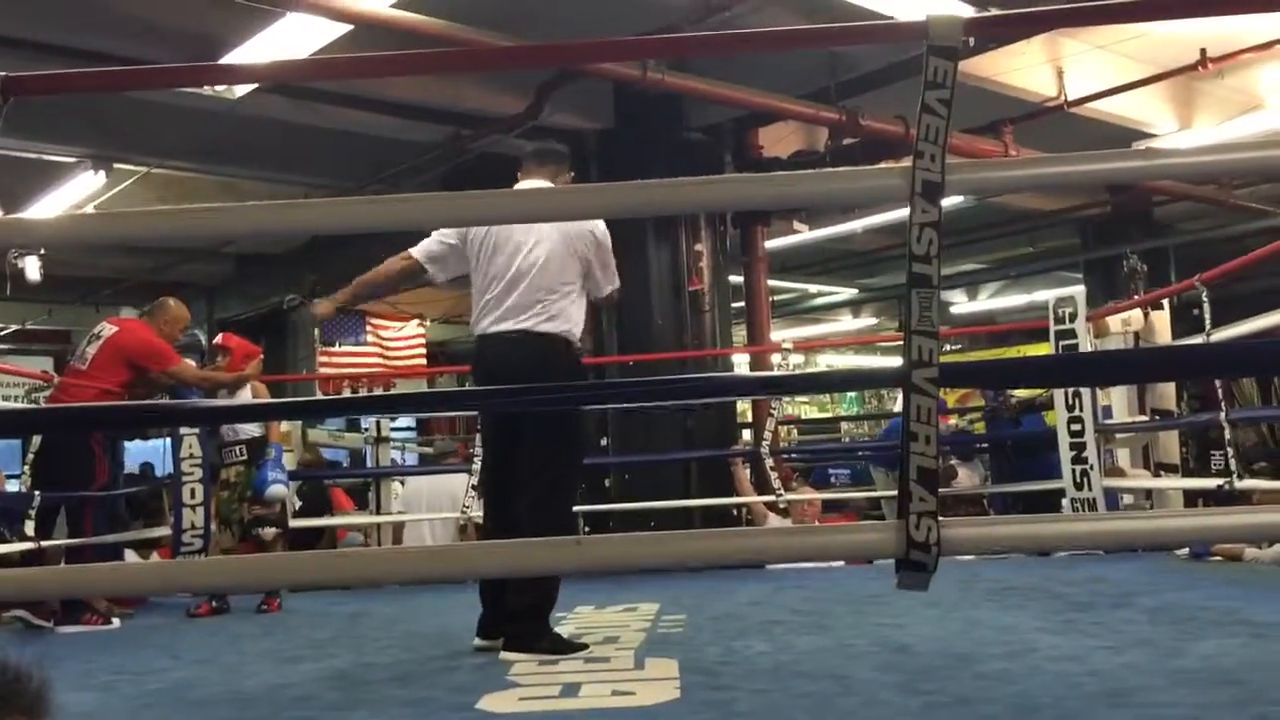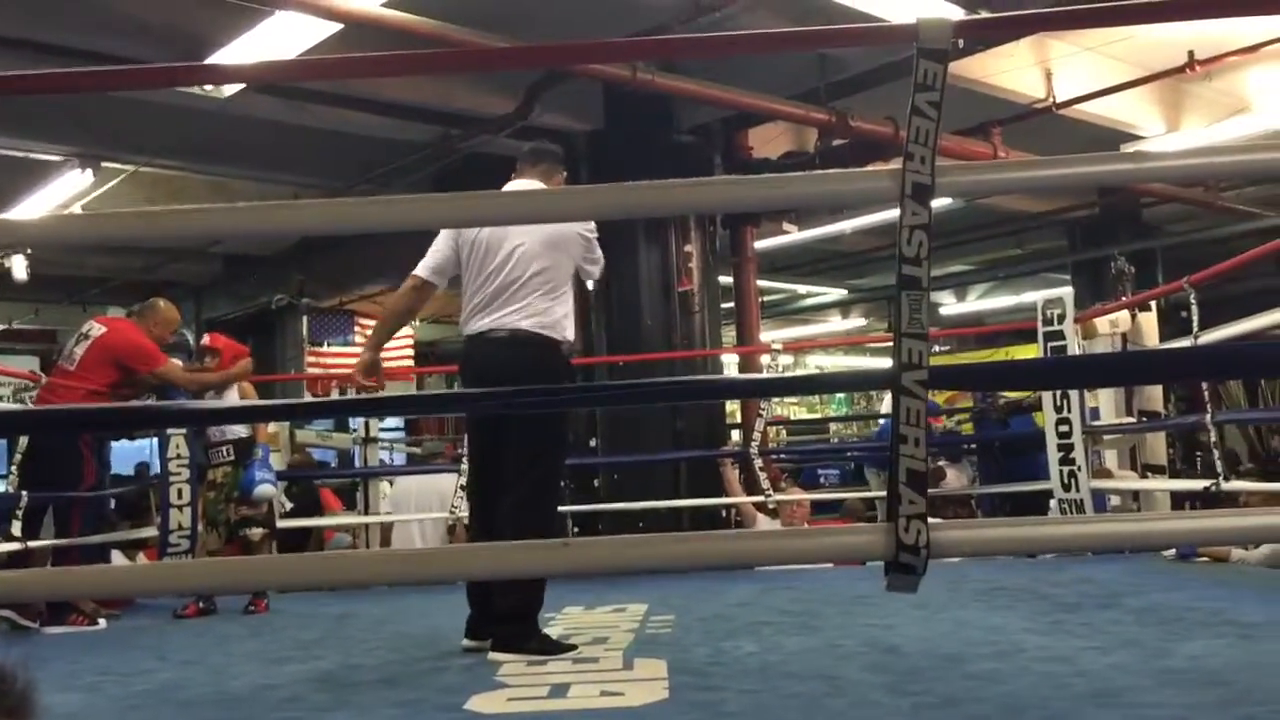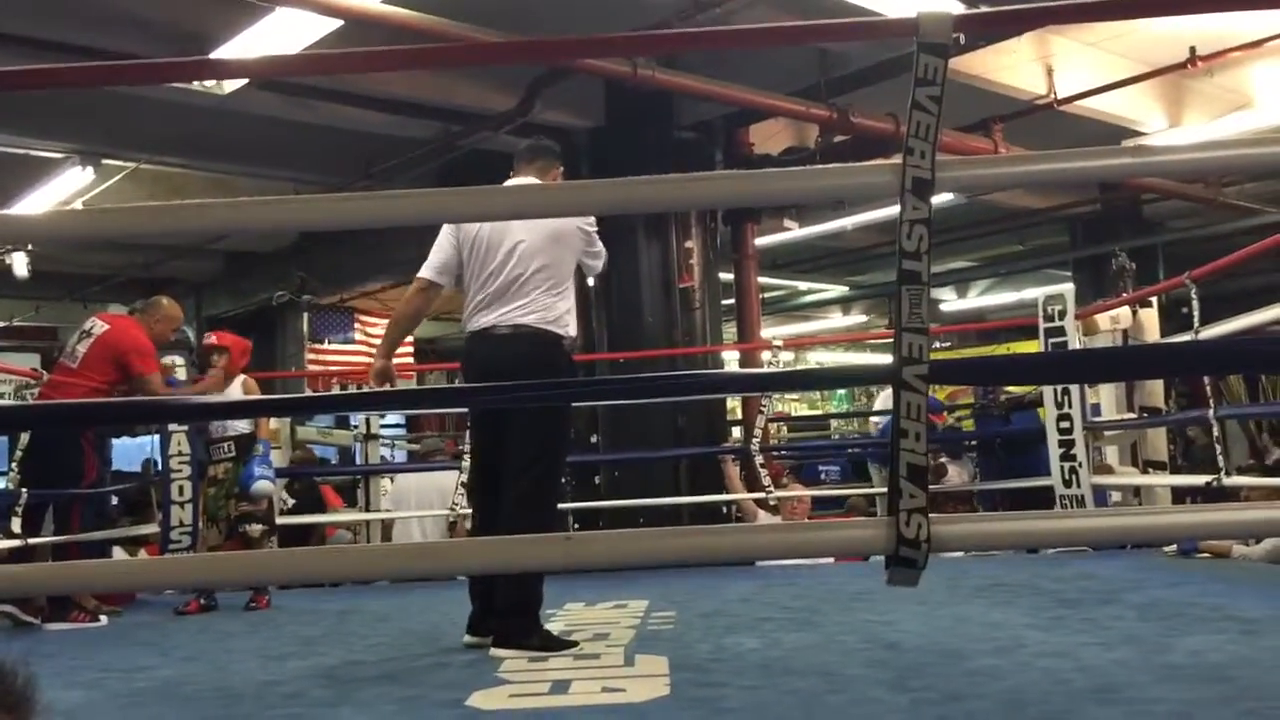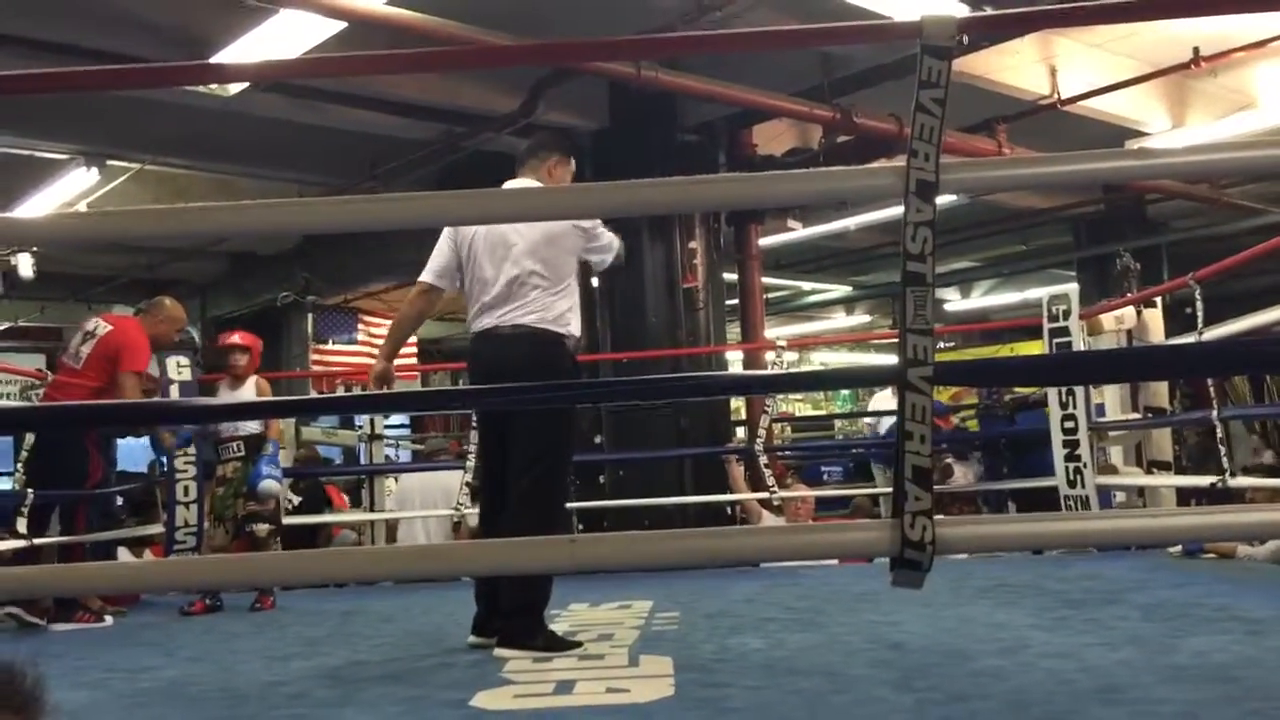
dt=0.2s
person 1, frame 1
right shoulder: (584, 219)
left elbow: (406, 265)
right elbow: (604, 292)
left wrist: (340, 298)
left hip: (494, 357)
right hip: (550, 359)
left knee: (502, 489)
right knee: (547, 491)
left ankle: (497, 619)
right ankle: (527, 628)
person 1, frame 2
right shoulder: (573, 218)
left elbow: (417, 287)
right elbow: (591, 272)
left wrist: (372, 346)
left hip: (481, 356)
right hip: (537, 358)
left knee: (488, 488)
right knee: (531, 491)
left ankle: (484, 620)
right ankle: (515, 629)
person 1, frame 3
left shoulder: (467, 216)
right shoulder: (572, 214)
left elbow: (423, 290)
right elbow: (595, 264)
left wrist: (384, 353)
left hip: (483, 353)
right hip: (539, 354)
left knee: (490, 484)
right knee: (532, 488)
left ankle: (485, 616)
right ankle: (516, 625)
person 1, frame 4
left shoulder: (468, 217)
right shoulder: (569, 211)
left elbow: (424, 293)
right elbow: (612, 253)
left wrist: (386, 356)
right wrist: (597, 226)
left hip: (488, 353)
right hip: (542, 355)
left knee: (497, 485)
right knee: (537, 489)
left ankle: (491, 616)
right ankle: (521, 625)
person 2, frame 1
left shoulder: (113, 327)
right shoulder: (145, 341)
right elbow: (199, 380)
left wrist: (170, 379)
right wrist: (246, 375)
right hip: (84, 428)
left knee: (46, 508)
right knee: (88, 515)
right ankle: (74, 610)
person 2, frame 2
left shoulder: (101, 325)
right shoulder: (134, 342)
right elbow: (186, 383)
left wrist: (162, 374)
right wrist: (234, 374)
right hip: (73, 428)
left knee: (33, 508)
right knee: (76, 515)
right ankle: (60, 611)
person 2, frame 3
left shoulder: (100, 321)
right shoulder: (136, 341)
right elbow: (161, 397)
left wrist: (149, 376)
right wrist: (206, 386)
right hip: (75, 425)
left knee: (36, 505)
right knee: (76, 512)
right ankle: (61, 606)
person 2, frame 4
left shoulder: (100, 321)
right shoulder: (136, 341)
left elbow: (66, 363)
right elbow: (130, 401)
right hip: (81, 427)
left knee: (41, 506)
right knee: (82, 512)
right ankle: (68, 607)
person 3, frame 1
left shoulder: (255, 387)
right shoulder: (220, 392)
left elbow: (273, 425)
left wrist: (273, 463)
left hip: (257, 464)
right hip: (229, 468)
left knee: (267, 532)
right knee: (224, 532)
left ankle: (272, 594)
right ankle: (218, 596)
person 3, frame 2
left shoulder: (242, 387)
right shoulder: (207, 393)
left elbow: (260, 425)
left wrist: (261, 462)
left hip: (244, 465)
right hip: (216, 469)
left knee: (254, 532)
right knee: (211, 533)
left ankle: (259, 595)
right ankle: (204, 598)
person 3, frame 3
left shoulder: (246, 383)
left elbow: (263, 422)
left wrist: (261, 459)
left hip: (245, 460)
right hip: (217, 464)
left knee: (254, 528)
right knee: (211, 530)
left ankle: (261, 591)
right ankle: (205, 594)
person 3, frame 4
left shoulder: (259, 384)
right shoulder: (220, 387)
left elbow: (273, 423)
right elbow: (214, 425)
left wrist: (269, 459)
left hip: (254, 460)
right hip: (225, 464)
left knee: (261, 529)
right knee: (218, 530)
left ankle: (266, 591)
right ankle: (211, 594)
